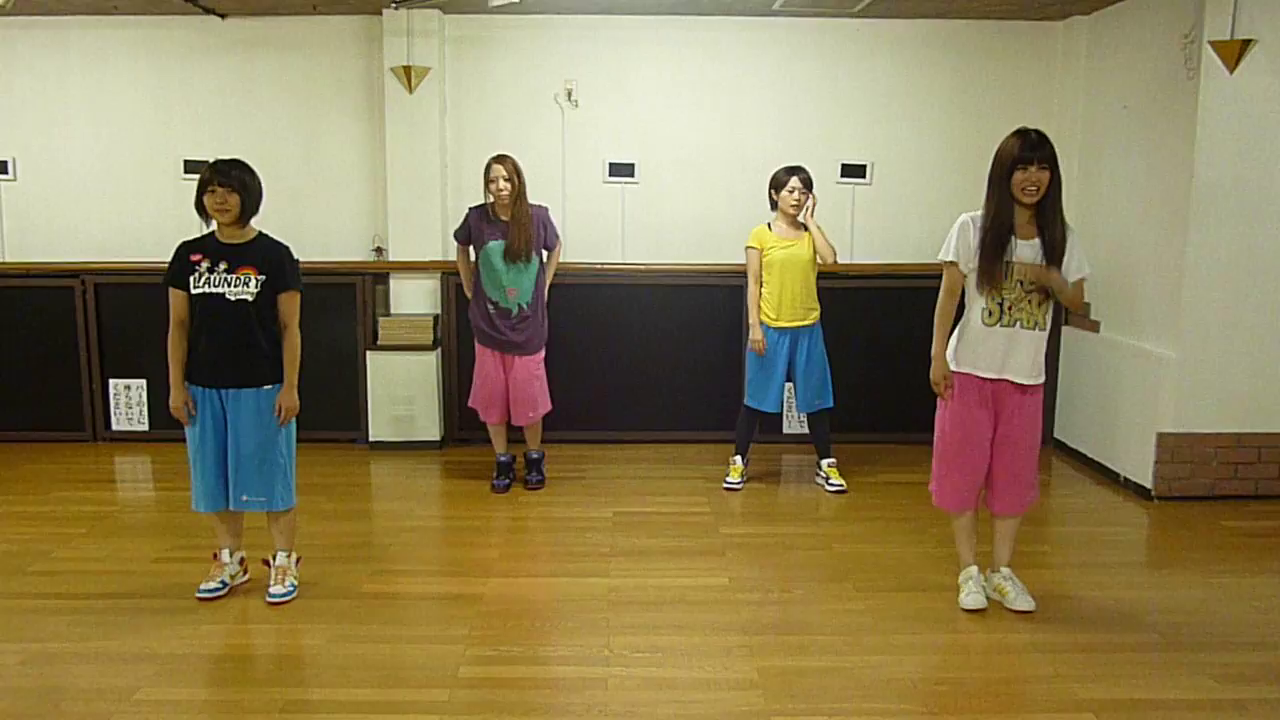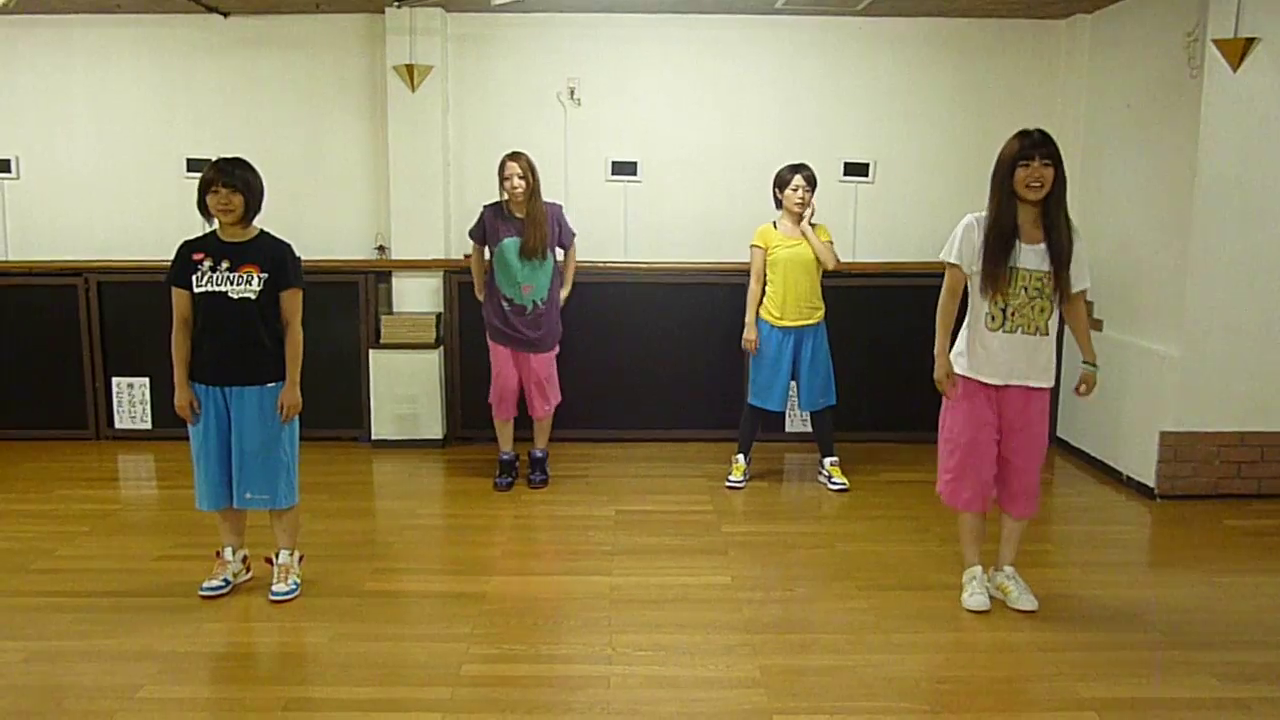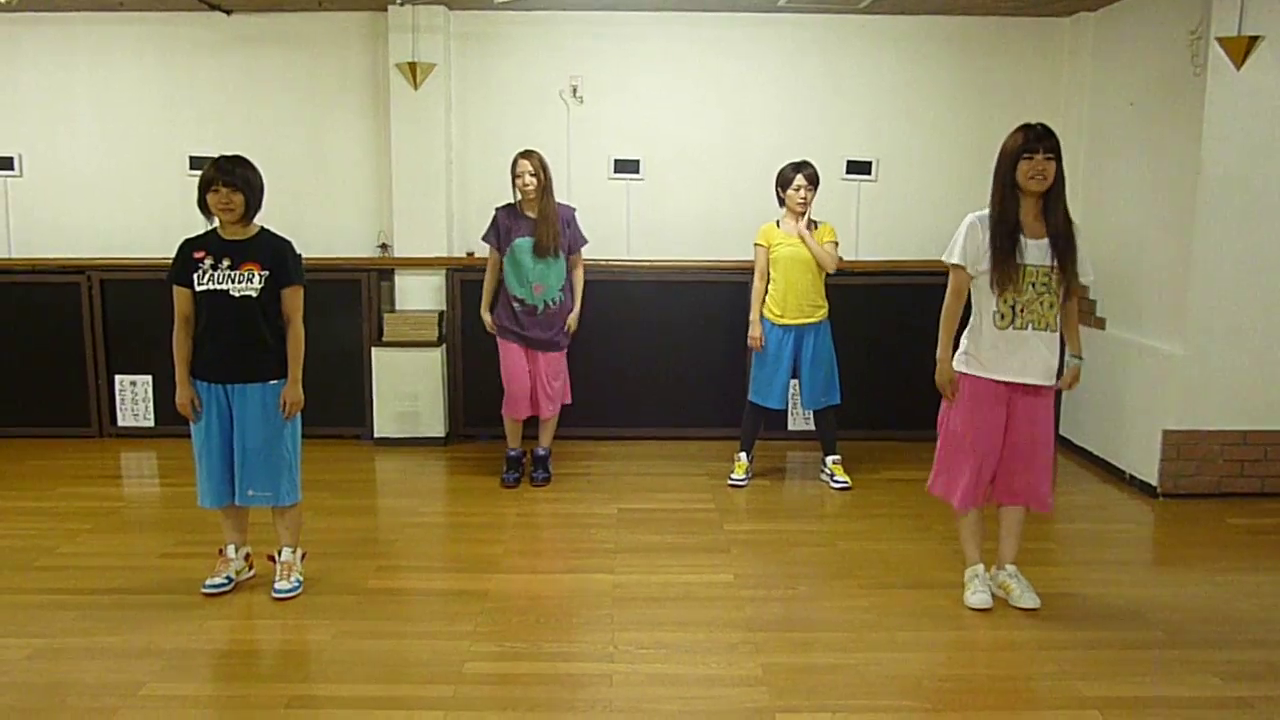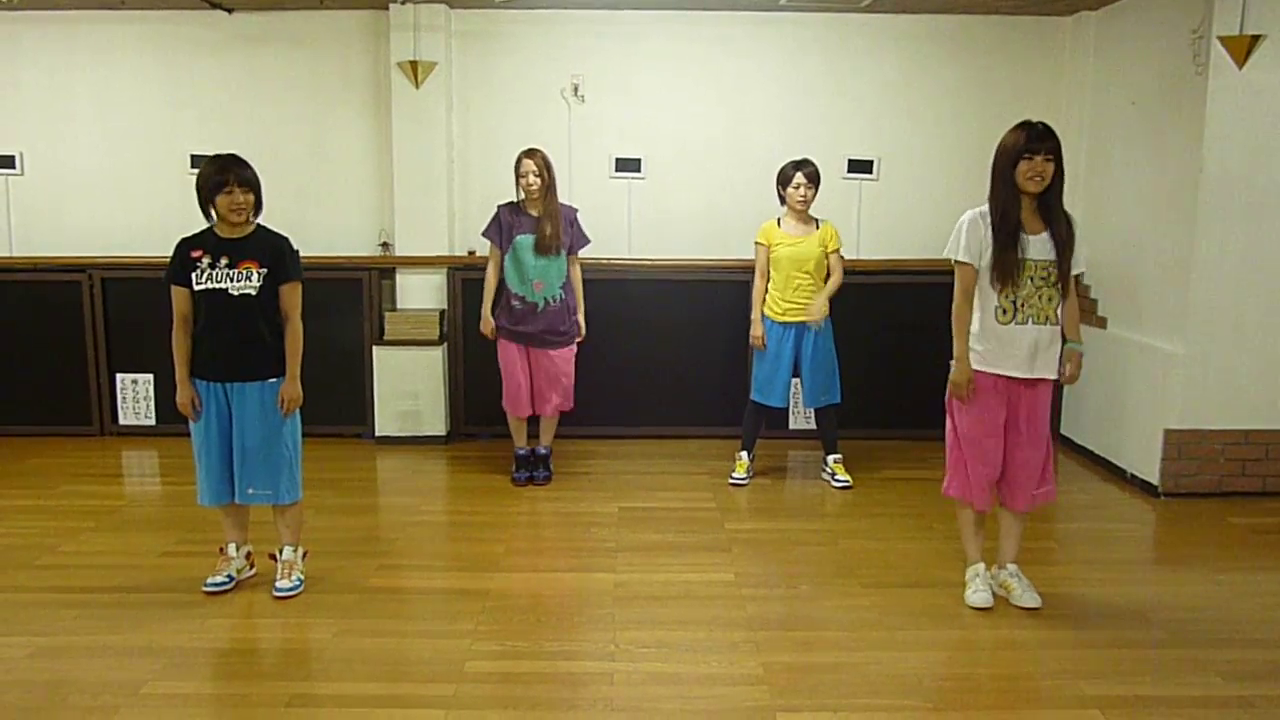
dt=0.3s
person 1, frame 1
left shoulder: (1060, 235)
right shoulder: (972, 227)
left elbow: (1076, 300)
right elbow: (949, 294)
left wrist: (1054, 280)
right wrist: (938, 354)
left hip: (1025, 375)
right hip: (970, 370)
left knee: (1015, 473)
right knee: (963, 469)
left ankle: (1002, 572)
right ankle: (969, 572)
person 1, frame 2
left shoulder: (1065, 238)
right shoulder: (976, 229)
left elbow: (1074, 303)
right elbow: (951, 293)
left wrist: (1090, 362)
right wrist: (941, 355)
left hip: (1032, 379)
right hip: (975, 373)
left knee: (1021, 476)
right knee: (970, 471)
left ankle: (1005, 570)
right ankle: (973, 572)
person 1, frame 3
left shoulder: (1064, 232)
right shoulder: (980, 227)
left elbow: (1069, 301)
right elbow: (956, 297)
left wrist: (1075, 356)
right wrist: (943, 358)
left hip: (1037, 375)
right hip: (980, 371)
left knee: (1026, 474)
right knee: (972, 471)
left ankle: (1007, 569)
right ankle: (974, 570)
person 1, frame 4
left shoulder: (1061, 226)
right shoulder: (979, 223)
left elbow: (1068, 294)
right elbow: (963, 295)
left wrist: (1073, 347)
right wrist: (960, 359)
left hip: (1036, 371)
right hip: (984, 367)
left knee: (1025, 472)
right knee: (976, 468)
left ankle: (1008, 568)
right ankle: (975, 569)
person 2, frame 1
left shoulder: (275, 255)
right shoulder: (189, 255)
left elbow: (290, 327)
right elbow: (179, 326)
left wrist: (290, 387)
right wrist: (176, 386)
left hip: (261, 387)
right hip: (205, 388)
left knee: (270, 474)
right knee: (215, 476)
left ankle: (284, 564)
right ankle: (230, 562)
person 2, frame 2
left shoulder: (277, 253)
right shoulder: (191, 254)
left elbow: (292, 325)
right elbow: (182, 325)
left wrist: (293, 384)
right wrist: (181, 384)
left hip: (264, 386)
right hip: (209, 387)
left knee: (273, 472)
right knee: (219, 475)
left ankle: (286, 561)
right ankle: (233, 559)
person 2, frame 3
left shoulder: (277, 250)
right shoulder: (192, 252)
left elbow: (293, 322)
right elbow: (184, 323)
left wrist: (294, 381)
right wrist: (182, 382)
left hip: (266, 382)
right hip: (211, 384)
left knee: (276, 469)
right knee: (221, 472)
left ankle: (289, 558)
right ankle: (236, 556)
person 2, frame 4
left shoulder: (275, 247)
right shoulder: (189, 251)
left elbow: (292, 319)
right elbow: (182, 323)
left wrist: (292, 378)
right wrist: (182, 381)
left hip: (265, 381)
right hip: (210, 383)
left knee: (275, 468)
right knee: (222, 471)
left ankle: (290, 557)
right ankle: (237, 555)
person 3, frame 1
left shoulder: (537, 217)
right shoulder: (476, 218)
left elbow: (555, 249)
right elbow: (462, 251)
left wrist: (545, 286)
right wrist: (469, 289)
left hip: (528, 323)
right hip: (489, 323)
left knee: (529, 395)
right knee: (492, 396)
left ankle: (535, 459)
right ankle: (503, 462)
person 3, frame 2
left shoulder: (551, 214)
right shoulder: (491, 215)
left elbow: (570, 249)
right elbow: (477, 252)
left wrist: (565, 289)
right wrist: (481, 292)
left hip: (542, 320)
right hip: (503, 320)
left knee: (542, 391)
right knee: (503, 392)
left ankle: (539, 458)
right ankle: (506, 460)
person 3, frame 3
left shoulder: (563, 216)
right shoulder: (504, 217)
left elbow: (576, 266)
right elbow: (493, 266)
left wrist: (577, 309)
right wrist: (484, 309)
left hip: (553, 322)
right hip: (513, 322)
left knee: (550, 391)
right knee: (517, 391)
left ankle: (542, 455)
right ankle: (513, 456)
person 3, frame 4
left shoulder: (565, 216)
right shoulder: (506, 216)
left elbow: (573, 266)
right elbow: (494, 265)
left wrist: (580, 311)
right wrist: (486, 311)
left hip: (555, 321)
right hip: (514, 321)
left knee: (553, 391)
right knee: (516, 391)
left ankle: (543, 454)
right ankle: (521, 455)
person 4, frame 1
left shoulder: (812, 232)
right shoulder: (760, 235)
left elbow: (830, 258)
right elbow: (753, 283)
left wrist: (809, 221)
right wrist: (754, 325)
left hip: (807, 328)
right hip: (770, 328)
left knee: (815, 398)
right knee: (756, 396)
left ankle: (826, 464)
right ankle: (739, 462)
person 4, frame 2
left shoulder: (819, 231)
right shoulder: (765, 233)
left elbow: (831, 263)
right elbow: (756, 281)
left wrist: (807, 227)
right wrist: (750, 323)
left hip: (811, 327)
right hip: (773, 327)
left knee: (819, 397)
right knee: (760, 395)
left ankle: (828, 464)
right ankle: (741, 460)
person 4, frame 3
left shoulder: (824, 231)
right shoulder: (768, 232)
left elbow: (832, 266)
right elbow: (760, 279)
left wrist: (805, 234)
right wrist: (754, 321)
left hip: (814, 325)
right hip: (776, 324)
left knee: (822, 395)
right knee: (762, 393)
left ankle: (831, 462)
right ankle: (743, 458)
person 4, frame 4
left shoulder: (826, 231)
right shoulder: (769, 230)
left elbow: (836, 275)
right elbow: (760, 278)
left wrist: (822, 300)
right wrist: (755, 320)
left hip: (815, 324)
right hip: (776, 323)
left knee: (823, 393)
right knee: (763, 392)
left ankle: (832, 461)
right ankle: (745, 457)
